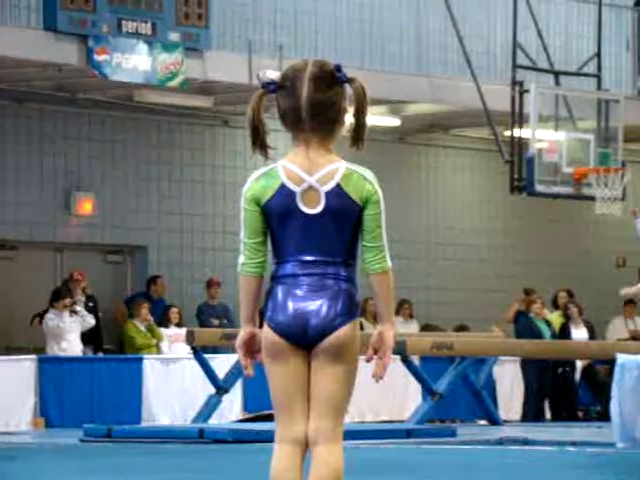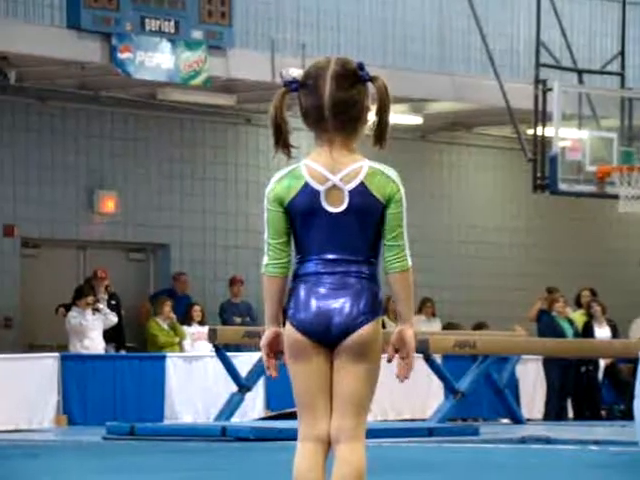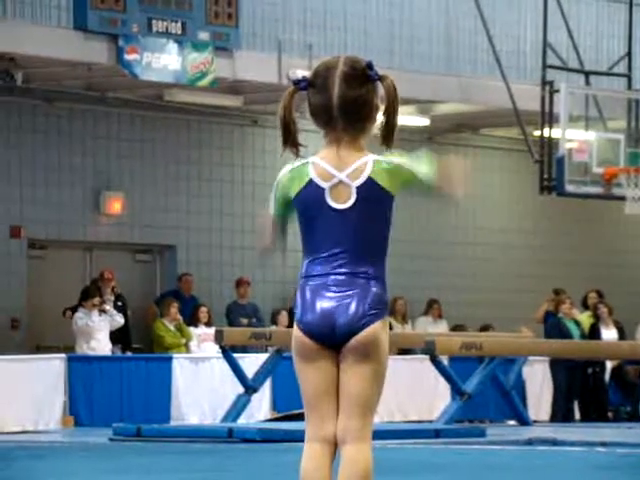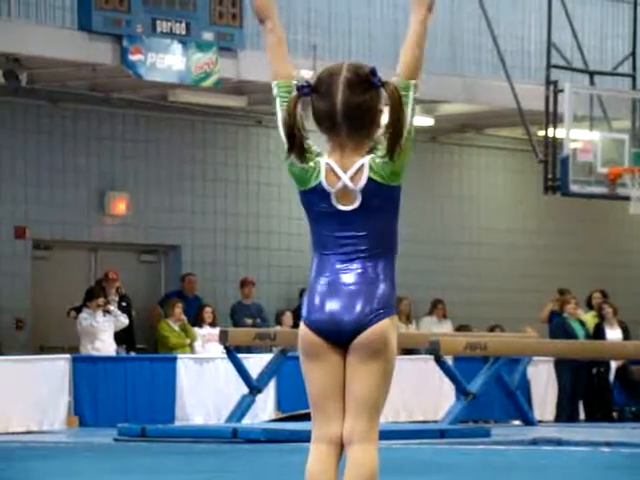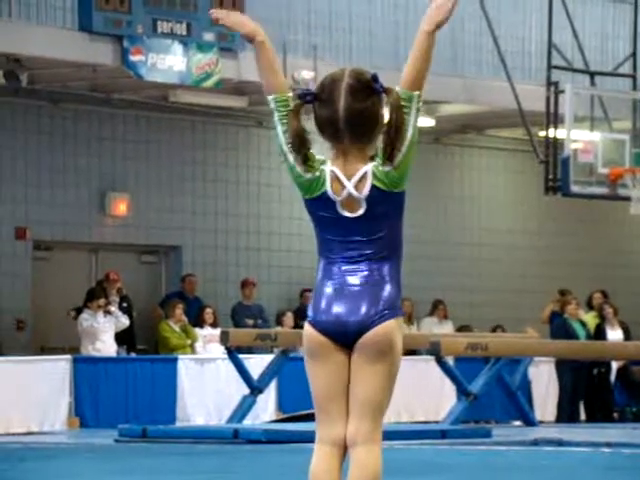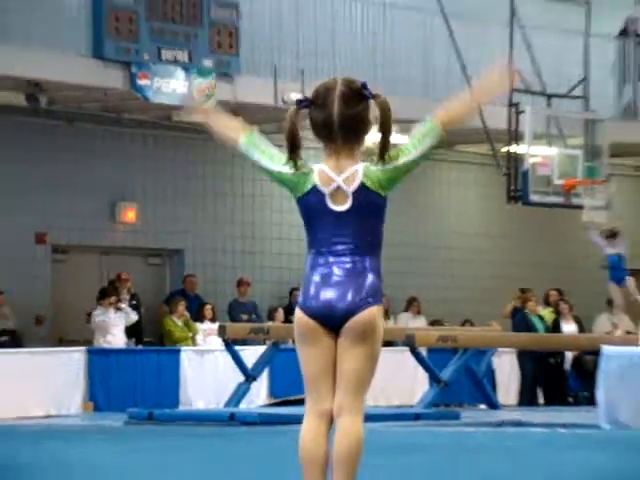
dt=0.3s
person 1, frame 1
left shoulder: (260, 184)
right shoulder: (361, 183)
left elbow: (252, 261)
right elbow: (376, 259)
left wrist: (247, 324)
right wrist: (386, 323)
left hip: (283, 314)
right hip: (336, 314)
left knee: (289, 437)
right knee: (326, 437)
person 1, frame 2
left shoulder: (285, 182)
right shoulder: (384, 181)
left elbow: (277, 262)
right elbow: (398, 263)
left wrist: (273, 325)
right wrist: (406, 323)
left hip: (307, 312)
right hip: (358, 314)
left knee: (312, 435)
right knee: (348, 436)
person 1, frame 3
left shoulder: (293, 178)
right shoulder: (392, 173)
left elbow: (276, 224)
right elbow: (436, 172)
left wrist: (271, 233)
right wrist: (451, 175)
left hip: (312, 312)
right hip: (365, 312)
left knee: (318, 437)
right knee: (355, 436)
person 1, frame 4
left shoulder: (305, 171)
right shoulder: (387, 168)
left elbow: (284, 93)
right elbow: (406, 88)
left hip: (319, 311)
right hip: (372, 311)
left knee: (324, 436)
right knee: (361, 436)
person 1, frame 5
left shoulder: (309, 177)
right shoulder: (390, 174)
left elbow: (281, 104)
right elbow: (409, 100)
left wrist: (259, 39)
left hip: (325, 314)
right hip: (377, 314)
left knee: (329, 438)
right knee: (364, 438)
person 1, frame 6
left shoulder: (298, 177)
right shoulder: (380, 174)
left elbow: (248, 142)
right elbow: (434, 126)
left wrist: (209, 115)
right wrist: (486, 90)
left hip: (315, 299)
right hip: (361, 299)
left knee: (316, 411)
right knee: (349, 412)
